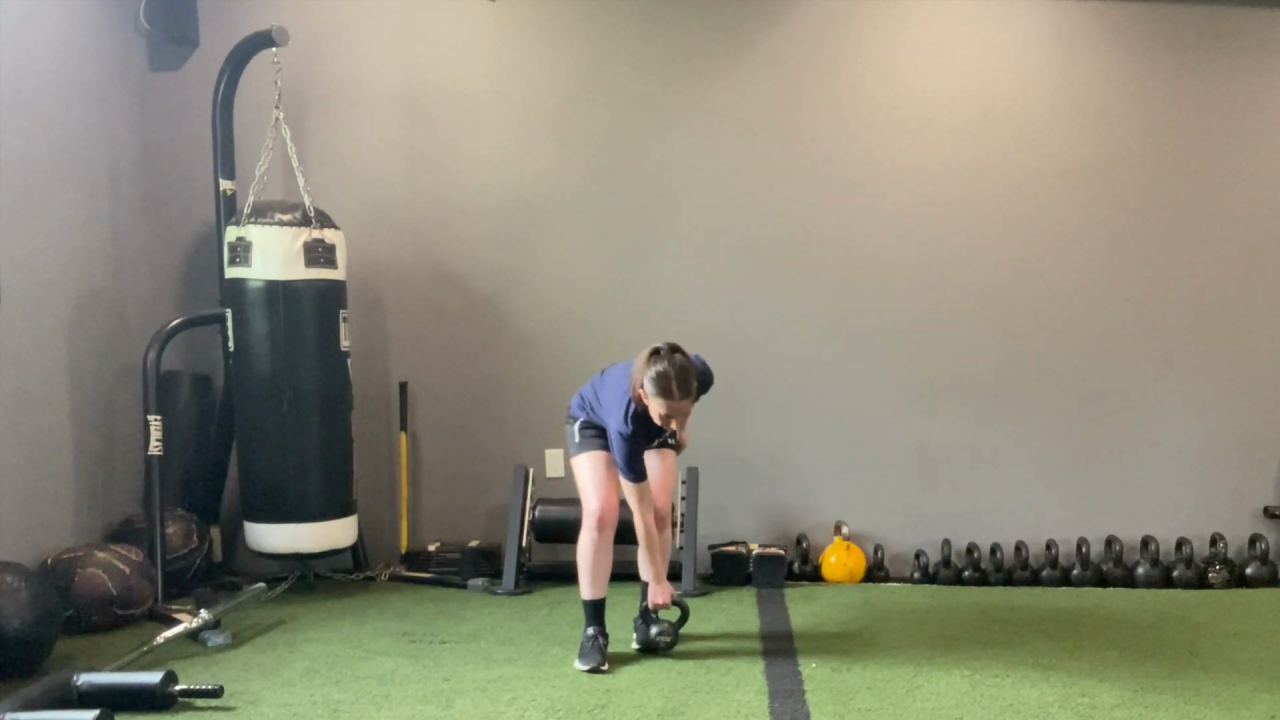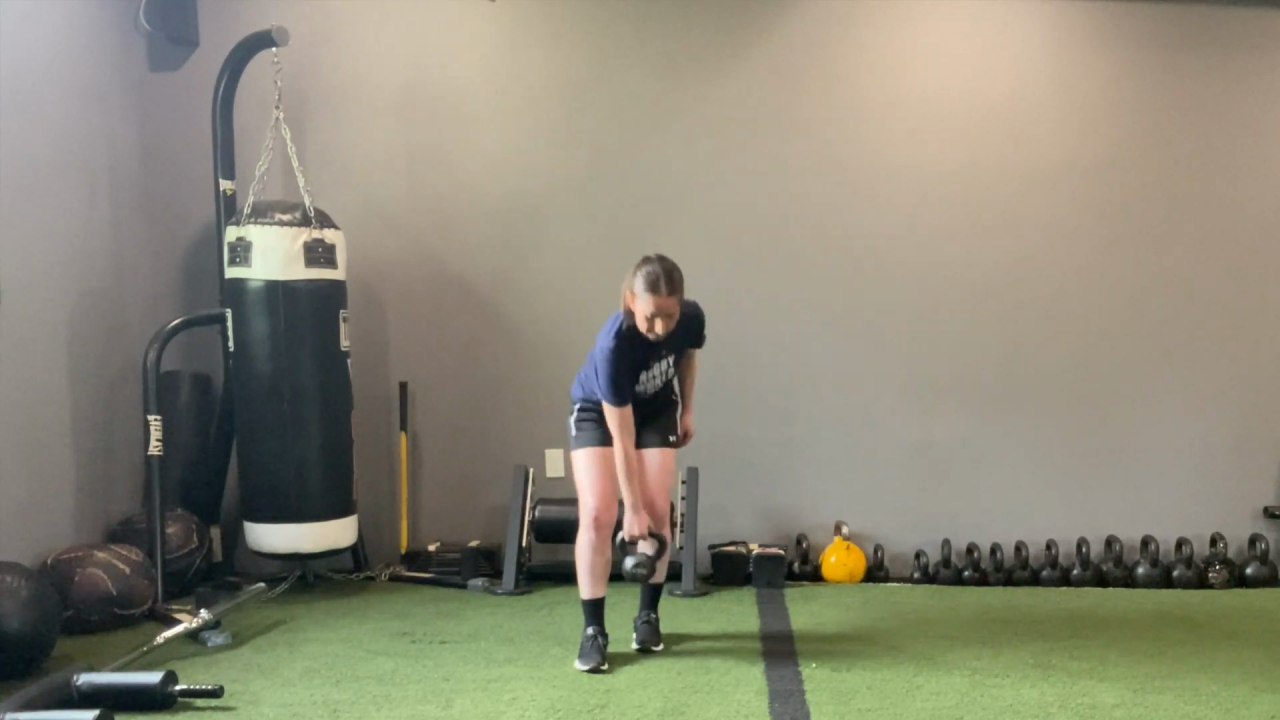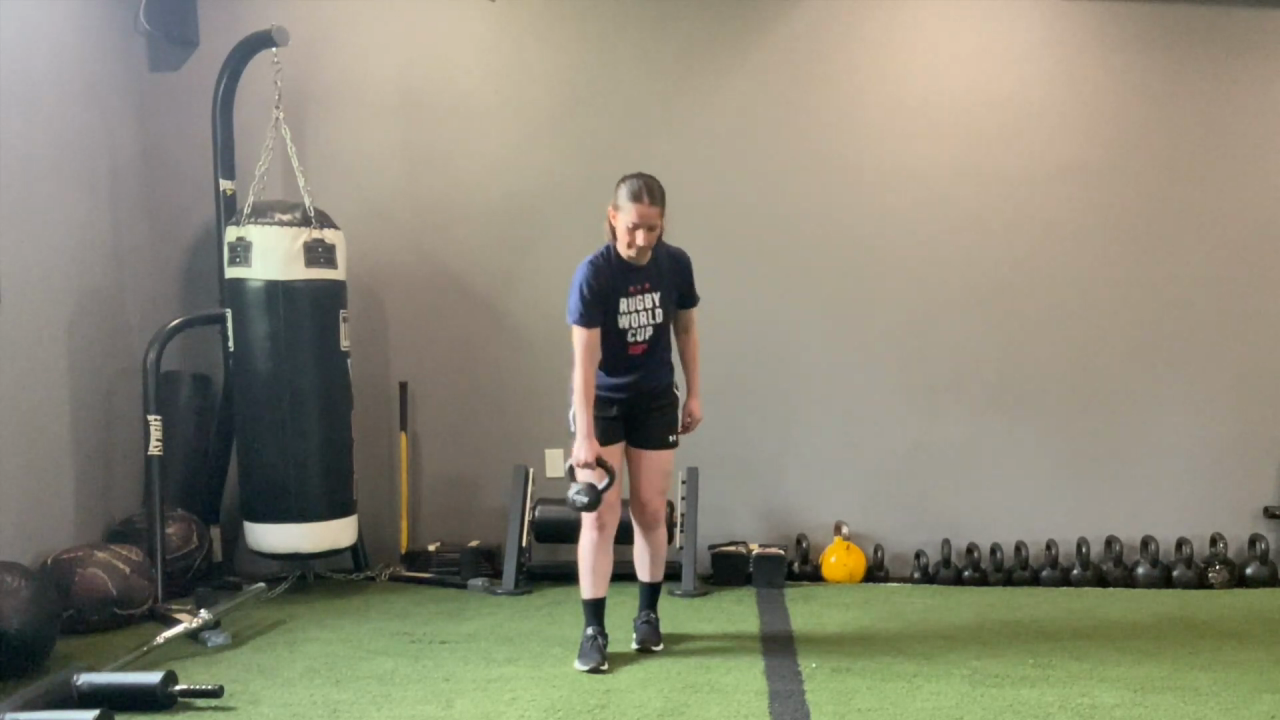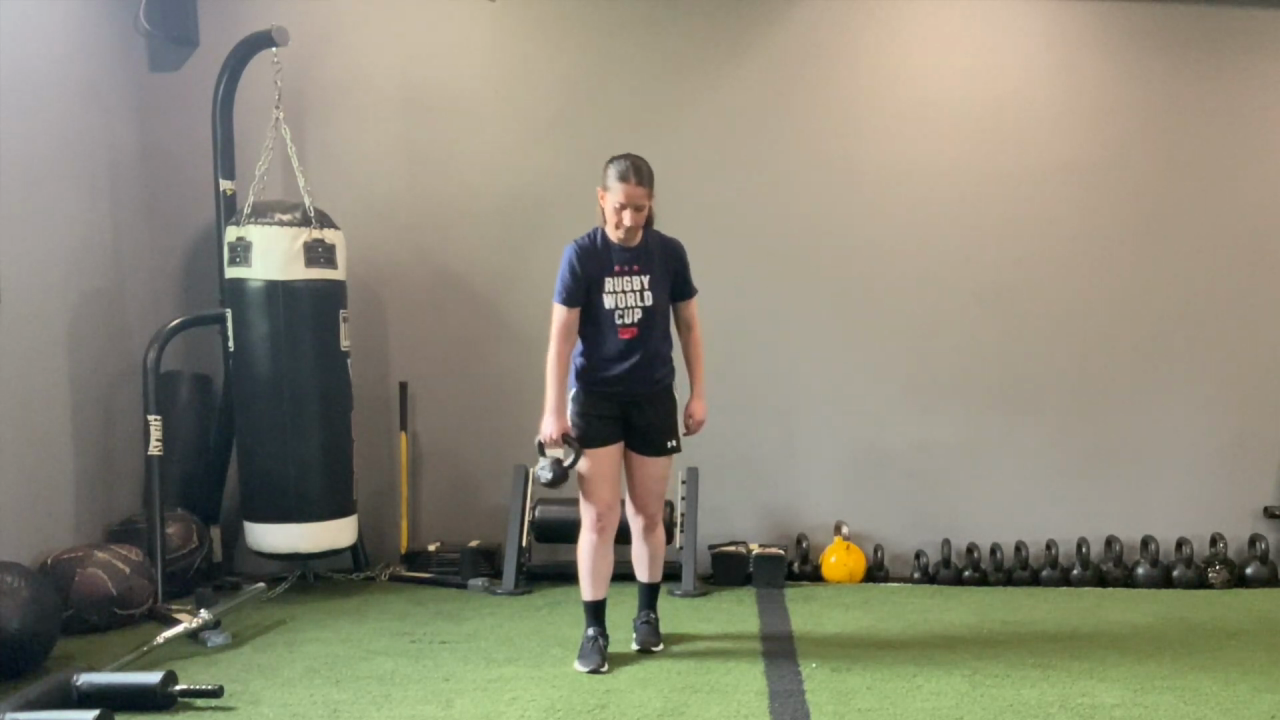
dt=0.5s
person 1, frame 1
left shoulder: (699, 376)
right shoulder: (627, 421)
right elbow: (641, 514)
left wrist: (680, 429)
right wrist: (658, 580)
left hip: (651, 429)
right hip: (592, 422)
left knee: (662, 510)
right knee: (600, 513)
right ankle: (594, 631)
person 1, frame 2
left shoulder: (692, 317)
right shoulder: (614, 344)
right elbow: (623, 443)
left wrist: (686, 410)
right wrist: (633, 509)
left hip: (656, 410)
right hip: (596, 411)
left knee: (657, 511)
right knee: (598, 515)
left ankle: (648, 616)
right ankle: (593, 630)
person 1, frame 3
left shoulder: (676, 264)
right shoulder: (594, 273)
left elbow: (685, 329)
right elbow: (585, 360)
left wrist: (693, 393)
right wrist: (584, 437)
left hip: (655, 400)
right hip: (602, 401)
left knee: (651, 512)
right knee: (599, 515)
left ankle: (648, 615)
right ankle: (593, 631)
person 1, frame 4
left shoulder: (669, 253)
right shoulder: (582, 254)
left elbow: (688, 326)
right elbow: (561, 335)
left wrist: (698, 393)
right wrist: (553, 410)
left hip: (653, 399)
right hip: (595, 400)
left knee: (648, 515)
right knee: (598, 517)
left ankle: (647, 615)
right ankle: (594, 631)
